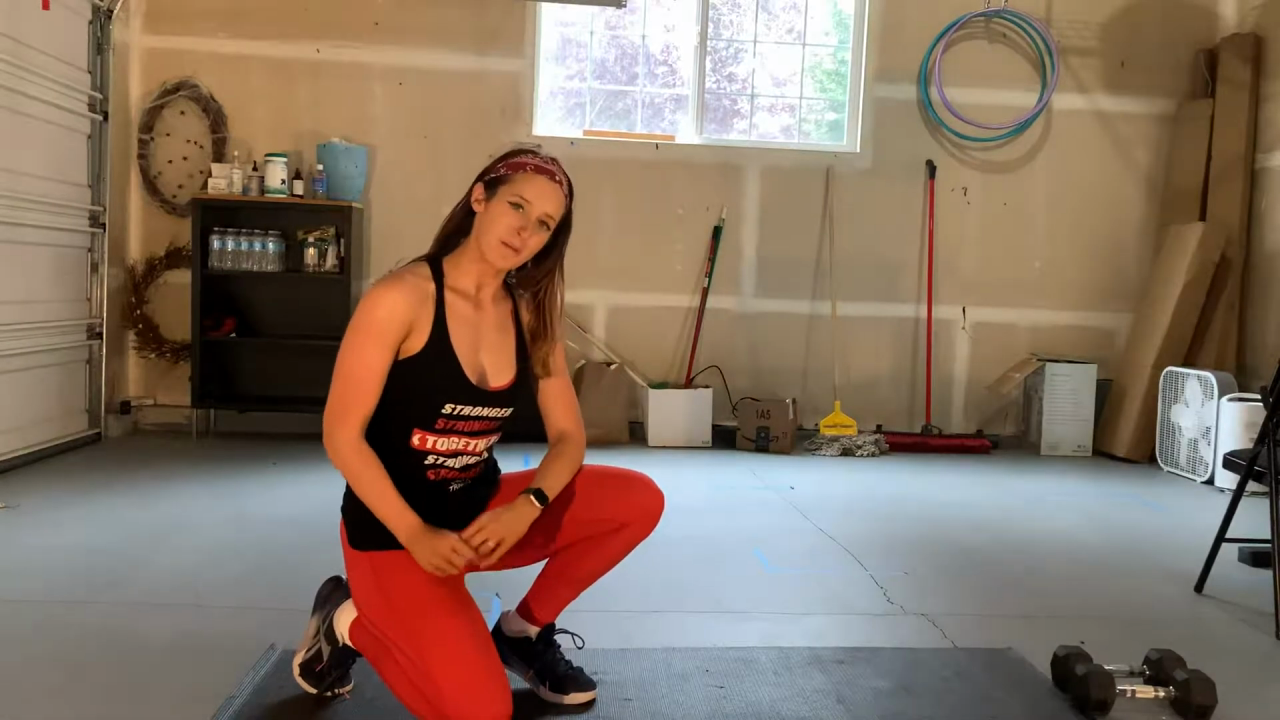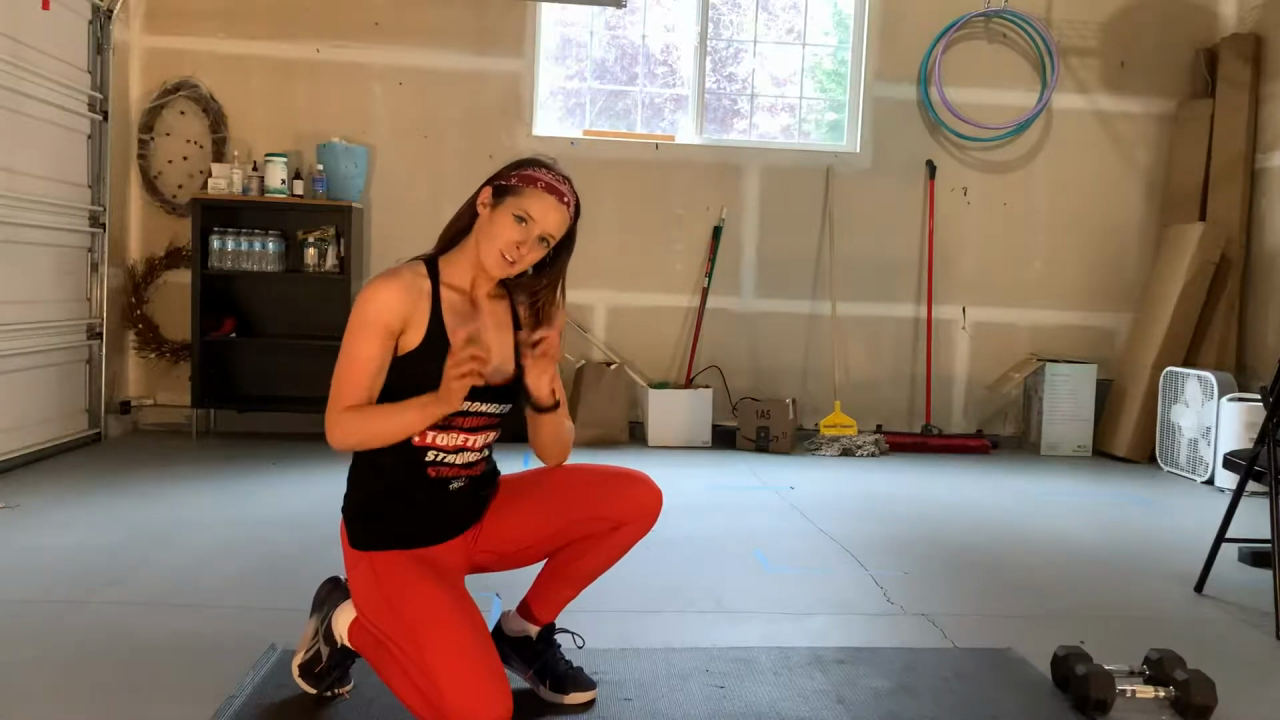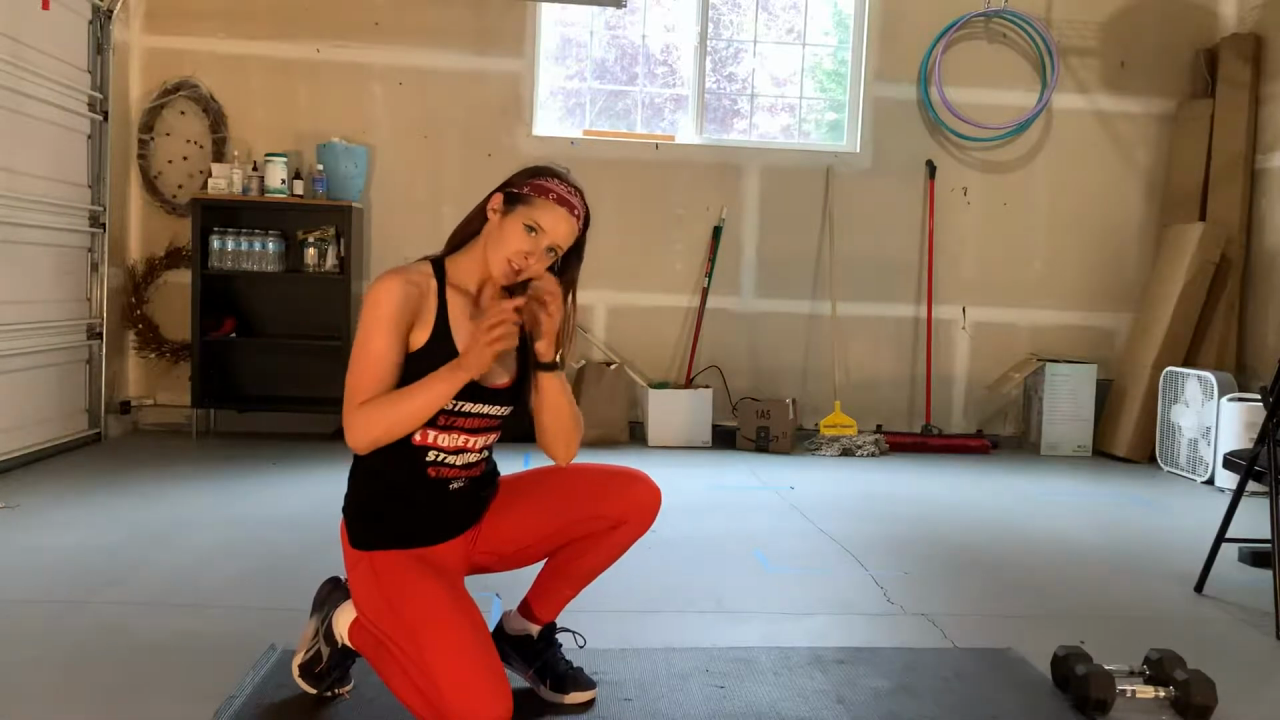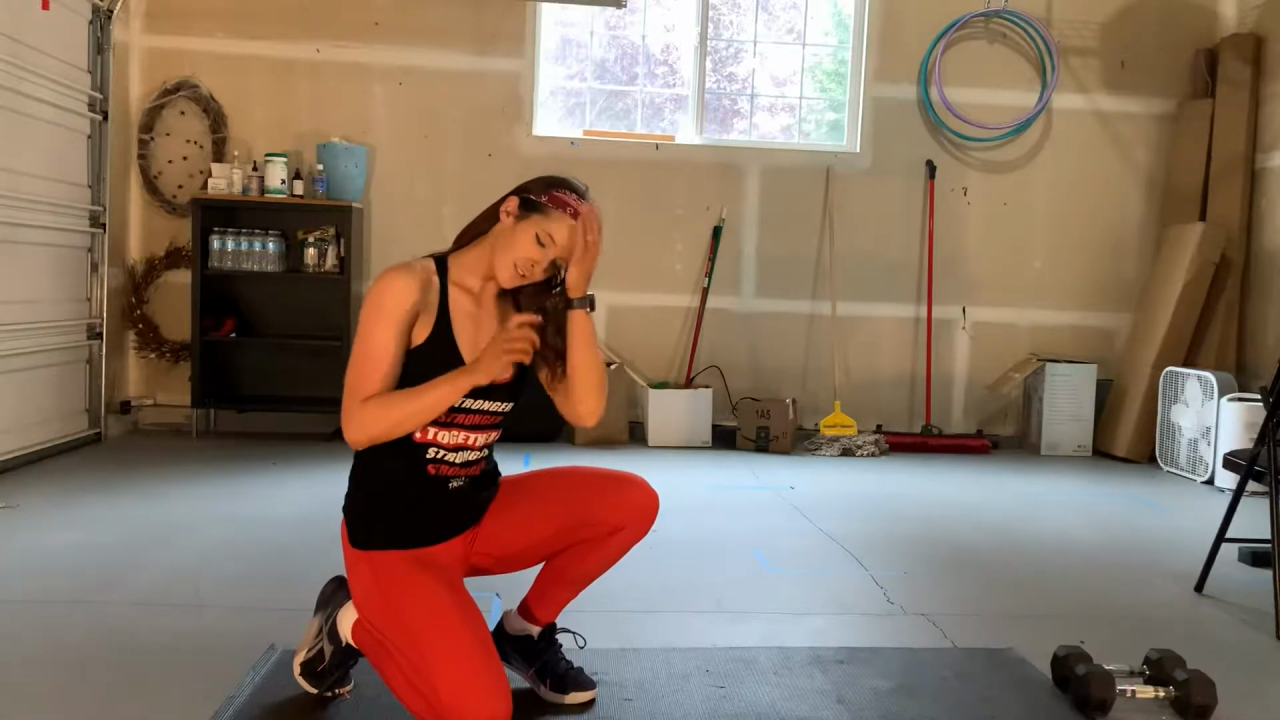
dt=0.3s
person 1, frame 1
left shoulder: (531, 313)
right shoulder: (401, 296)
left elbow: (568, 434)
right elbow: (341, 434)
left wrist: (525, 509)
right wrist: (415, 534)
left hip: (481, 509)
right hip: (393, 532)
left knee: (639, 500)
left ankle: (524, 630)
right ankle: (349, 622)
person 1, frame 2
left shoulder: (527, 313)
right shoulder: (397, 293)
left elbow: (555, 455)
right elbow: (341, 430)
left wrist: (544, 394)
right wrist: (442, 400)
left hip: (479, 513)
right hip: (394, 535)
left knee: (636, 498)
left ankle: (524, 631)
right ankle: (347, 624)
person 1, frame 3
left shoulder: (528, 314)
right shoulder: (403, 290)
left elbow: (562, 451)
right elbow: (360, 432)
left wrist: (547, 353)
right wrist: (464, 366)
left hip: (479, 514)
right hip: (394, 535)
left knee: (635, 497)
left ankle: (525, 630)
right ankle: (348, 623)
person 1, frame 4
left shoulder: (528, 312)
right shoulder: (408, 287)
left elbow: (585, 410)
right elbow: (359, 424)
left wrist: (577, 295)
right wrist: (476, 372)
left hip: (480, 513)
right hip: (394, 536)
left knee: (632, 502)
left ankle: (525, 631)
right ankle: (351, 625)
